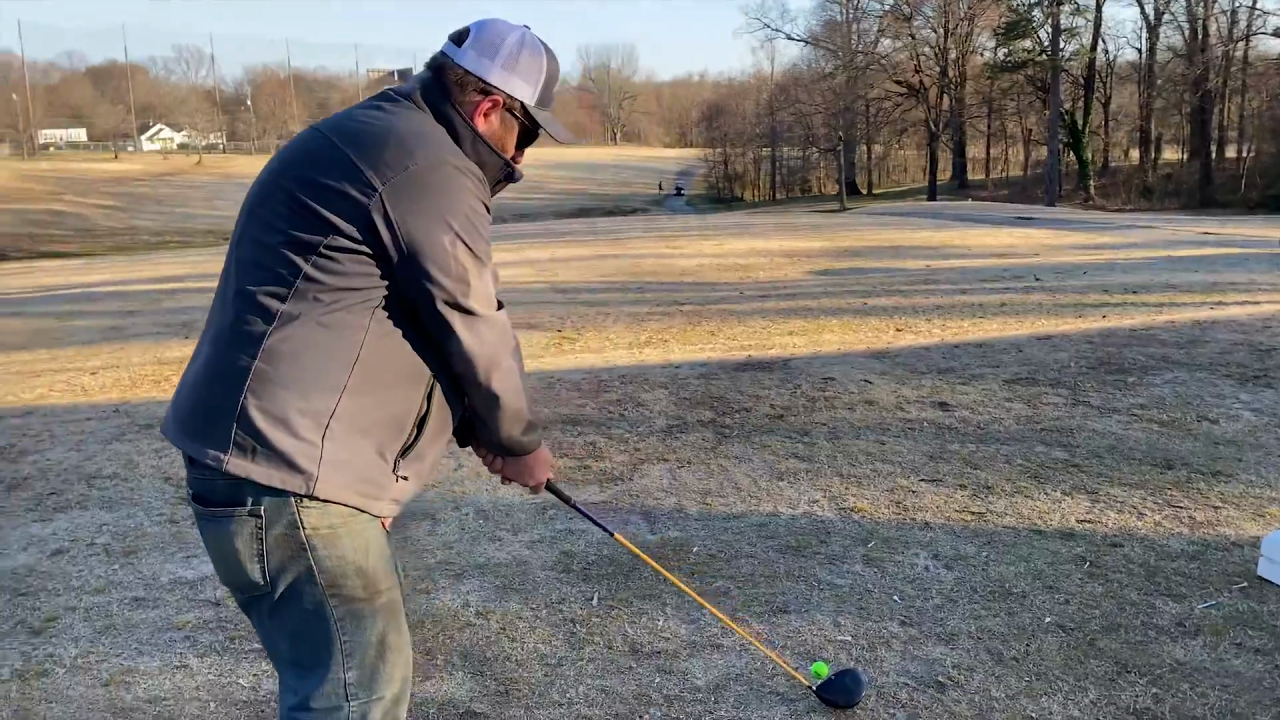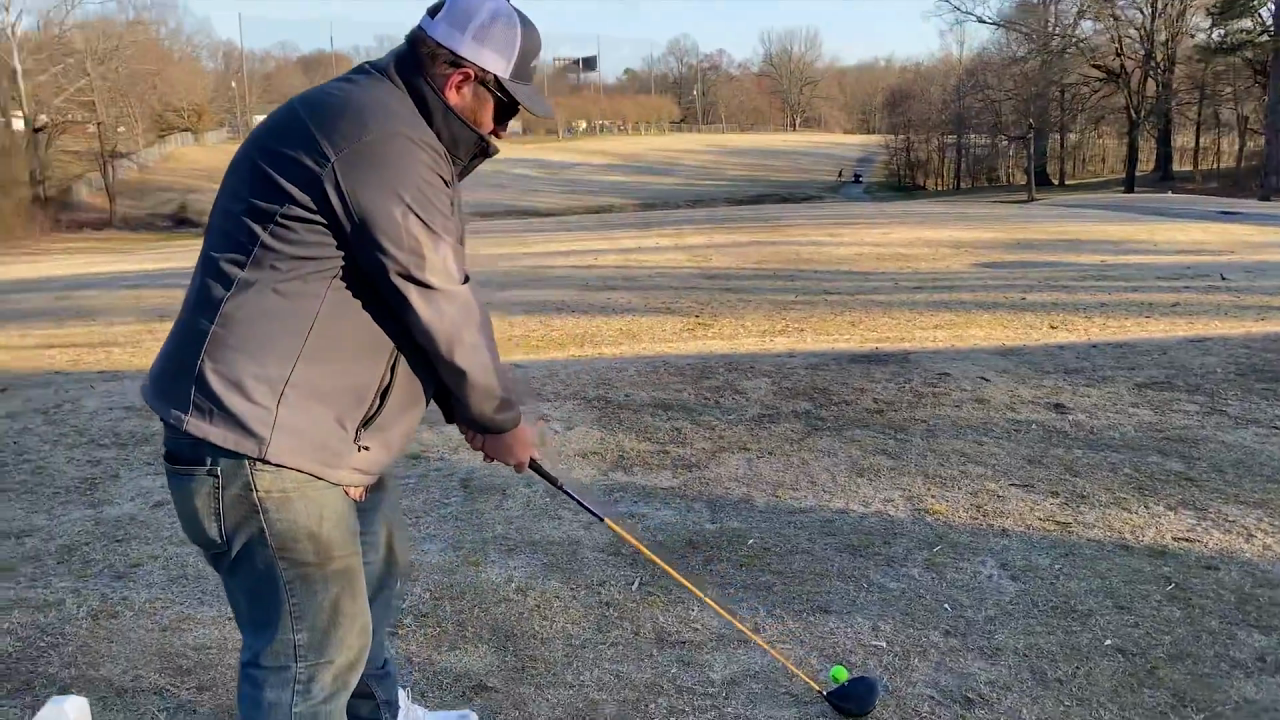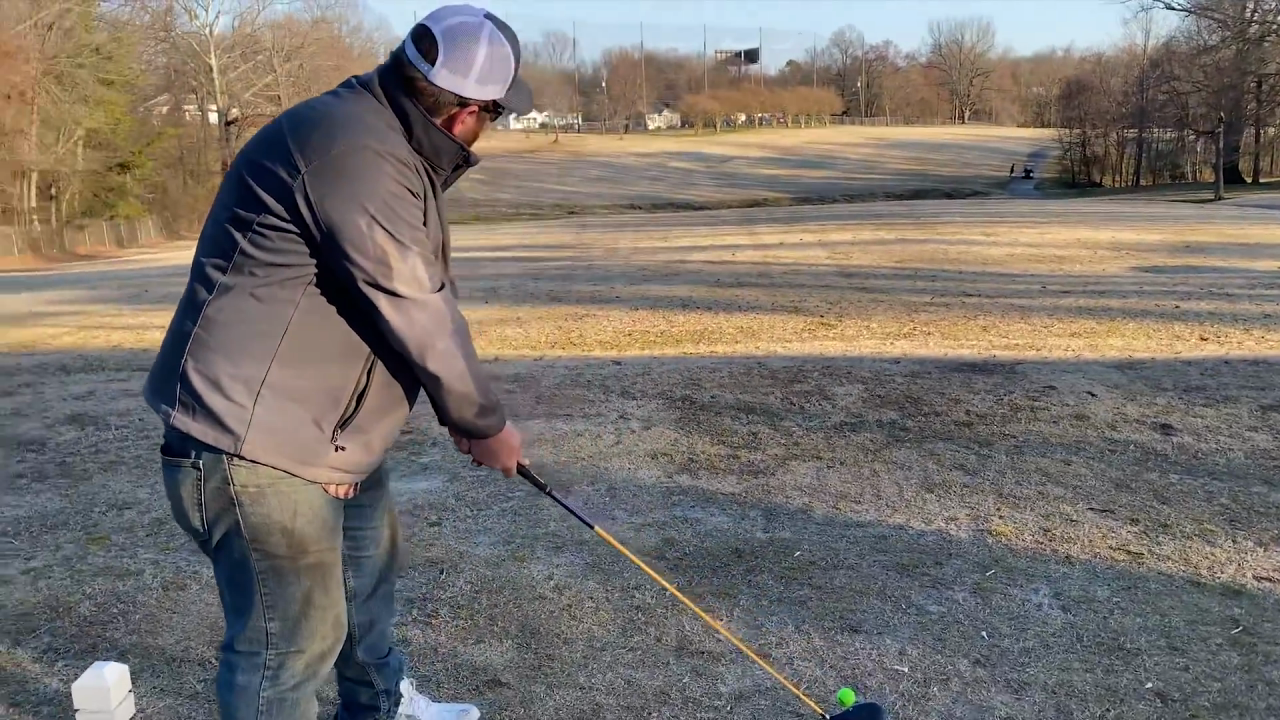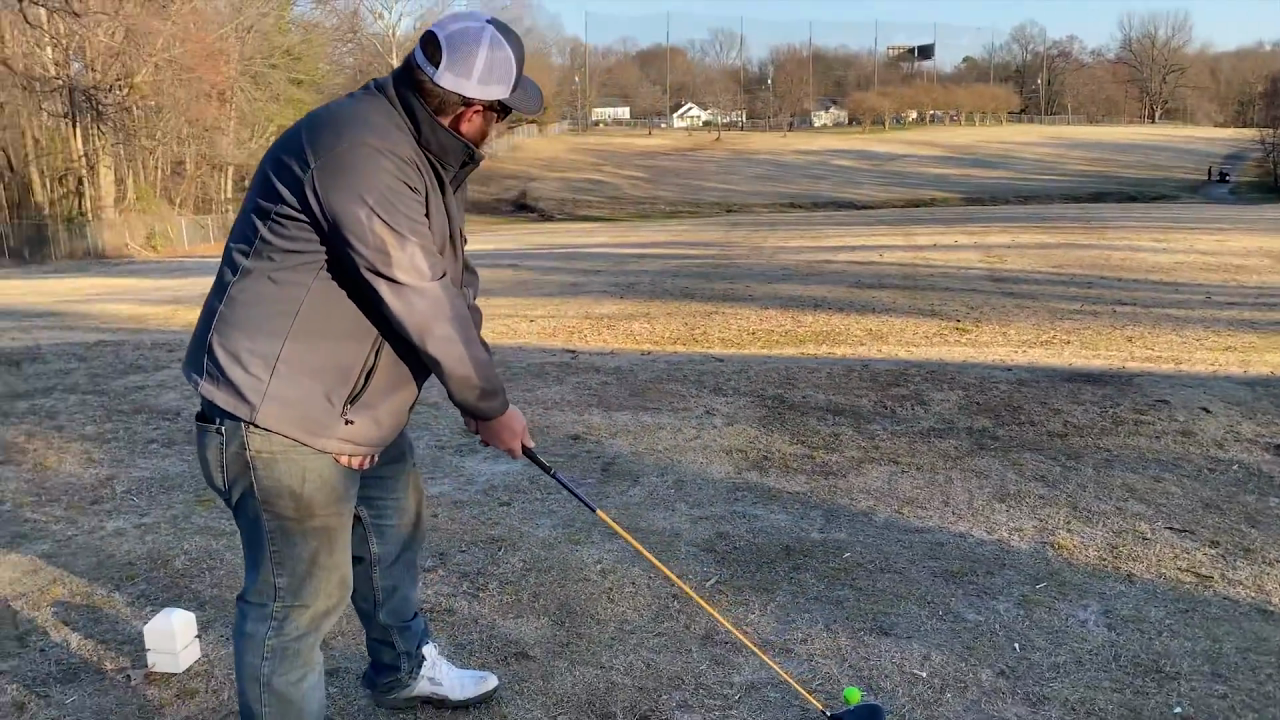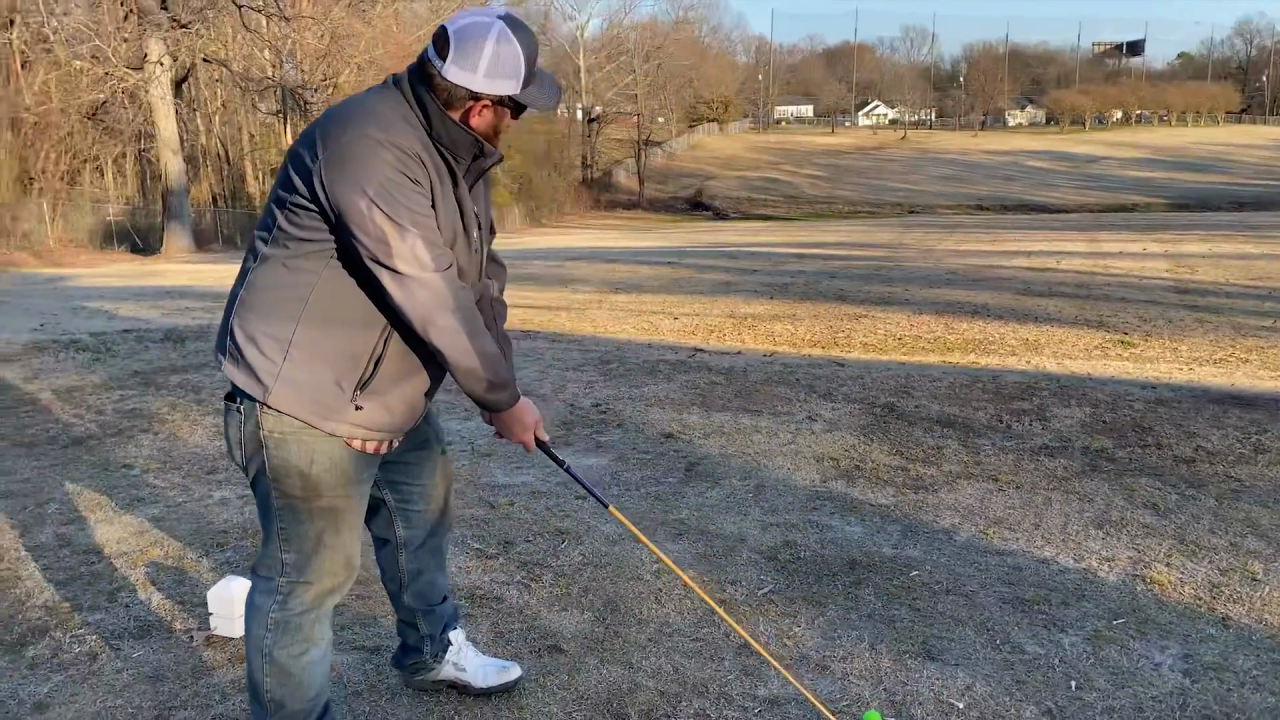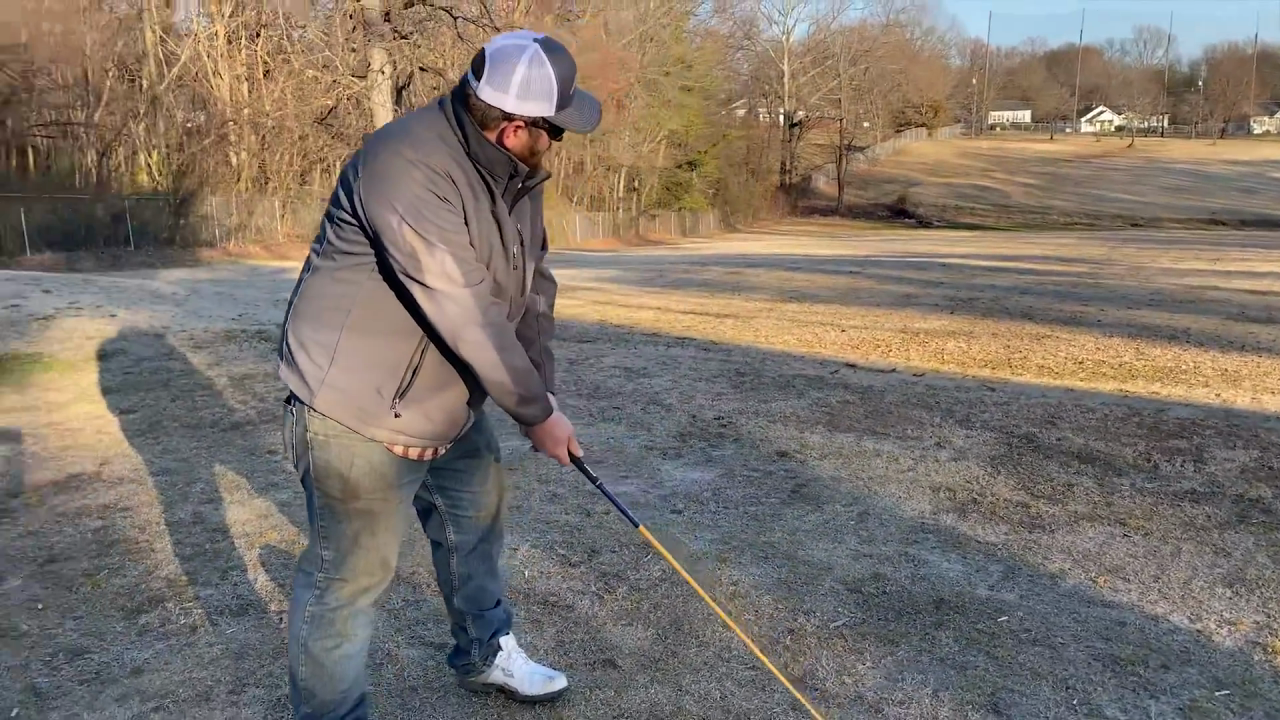
dt=0.7s
person 1, frame 1
right shoulder: (429, 169)
right elbow: (471, 332)
left wrist: (477, 431)
right wrist: (518, 442)
left hip: (284, 453)
right hip: (289, 471)
person 1, frame 2
left shoulder: (378, 118)
right shoulder: (386, 140)
left elbow: (419, 298)
right elbow: (437, 306)
left wrist: (463, 408)
right wrist: (499, 418)
left hip: (309, 426)
right hip: (263, 443)
left knee: (364, 582)
right knee: (311, 654)
person 1, frame 3
left shoulder: (390, 144)
right shoulder: (356, 154)
left elbow: (427, 299)
right elbow: (415, 316)
left wrist: (465, 413)
right wrist: (485, 424)
left hip: (325, 426)
right hip: (255, 439)
left knee: (367, 568)
right knee: (289, 641)
person 1, frame 4
left shoulder: (420, 147)
right shoulder: (362, 149)
left elbow: (451, 284)
right elbow: (420, 304)
left wrist: (480, 395)
right wrist: (491, 406)
left hip: (357, 404)
right hip: (283, 416)
left knee: (393, 532)
right knee: (298, 599)
person 1, frame 5
left shoulder: (456, 147)
right shoulder: (370, 145)
left elbow: (479, 272)
right elbow: (431, 299)
left wrist: (499, 379)
right wrist: (503, 398)
left hip: (391, 393)
right hip: (308, 402)
left knee: (420, 518)
right knee: (308, 577)
left ankle: (431, 651)
person 1, frame 6
left shoulder: (513, 170)
right shoulder: (409, 166)
left elbow: (531, 284)
right elbow: (467, 316)
left wrist: (542, 389)
right wrist: (537, 412)
left hip: (450, 404)
right hip: (361, 411)
left knee: (475, 522)
right knee: (350, 573)
left ankle: (485, 653)
